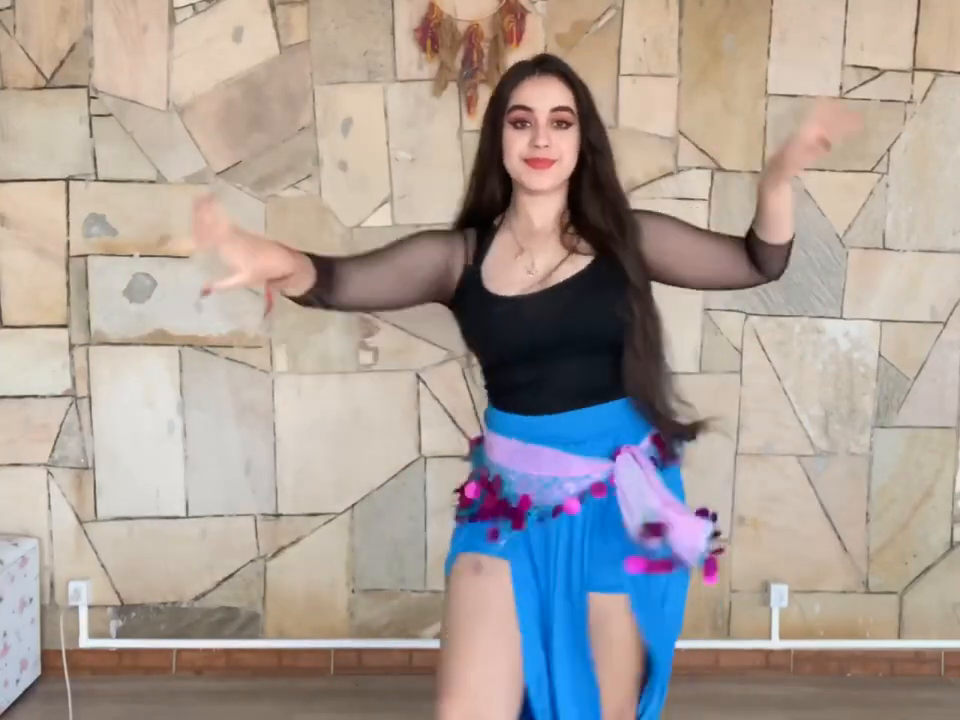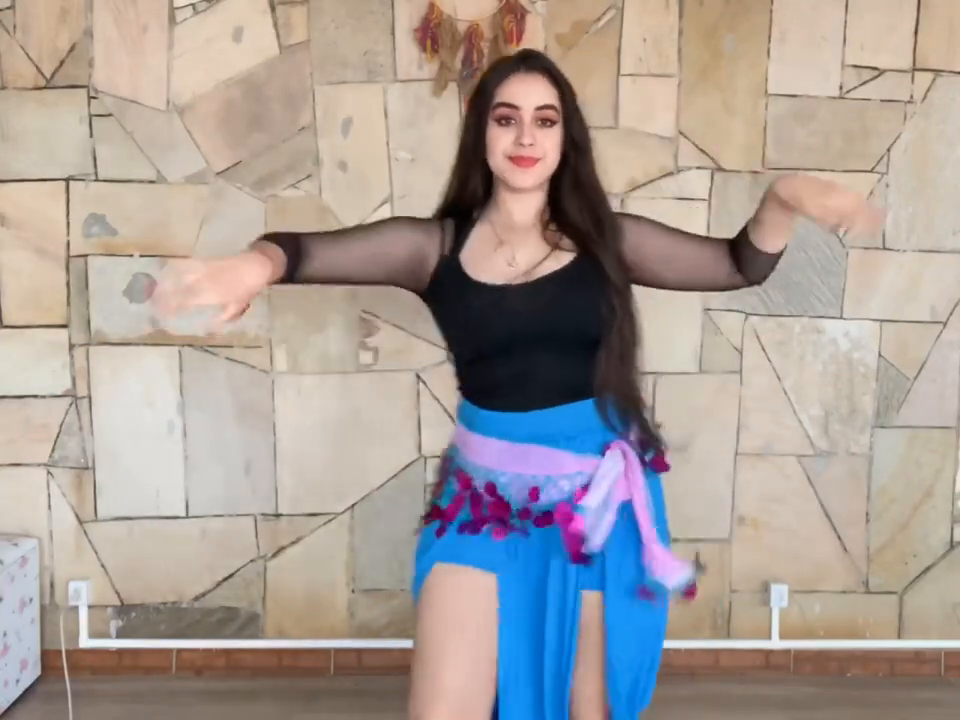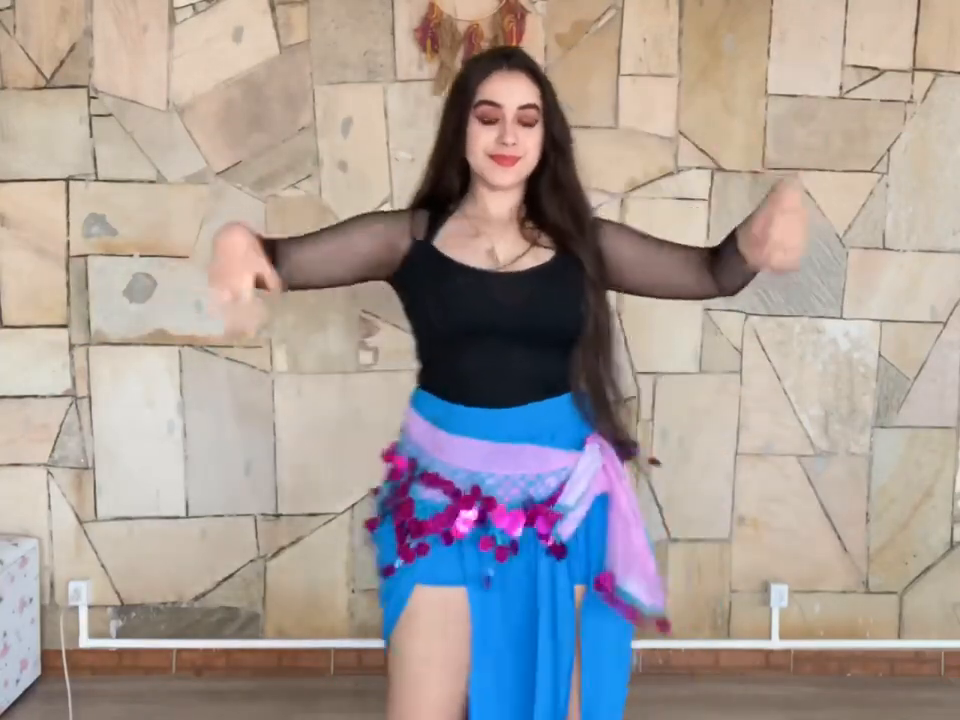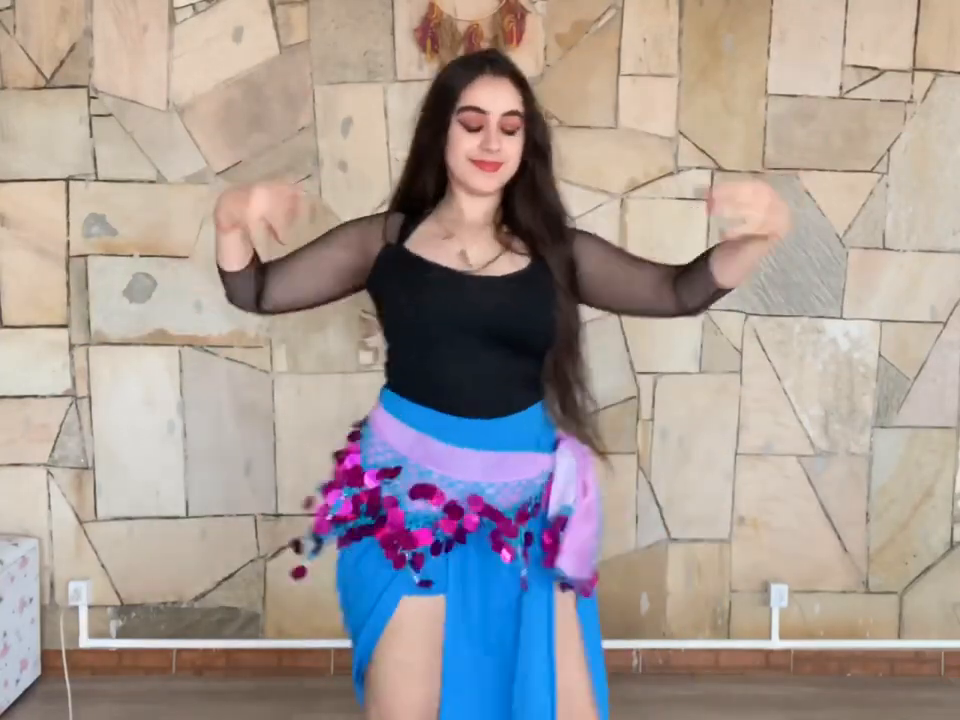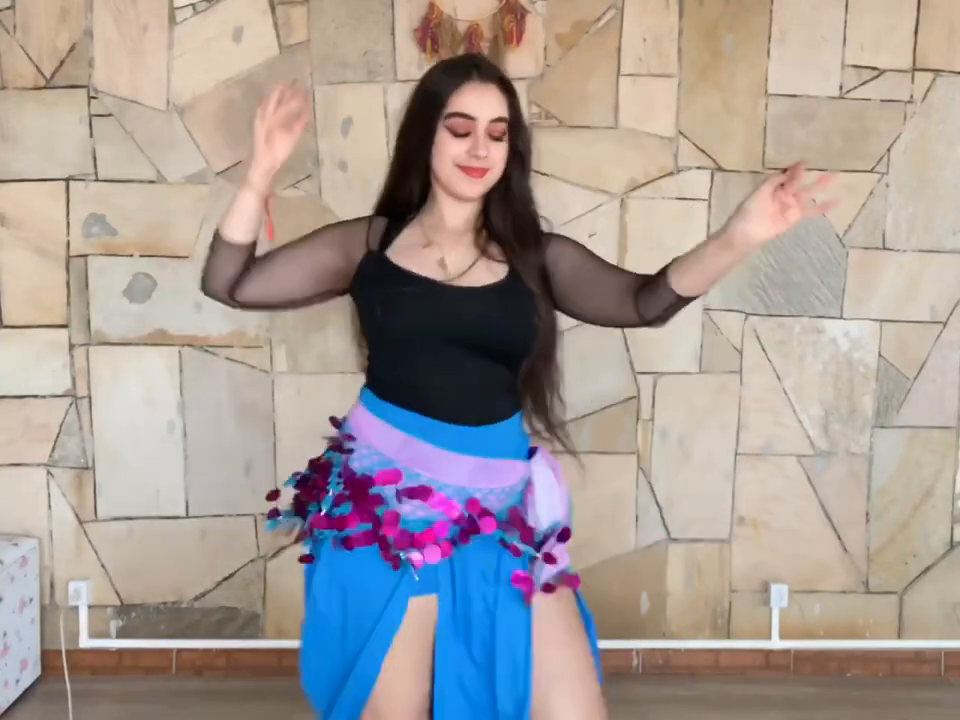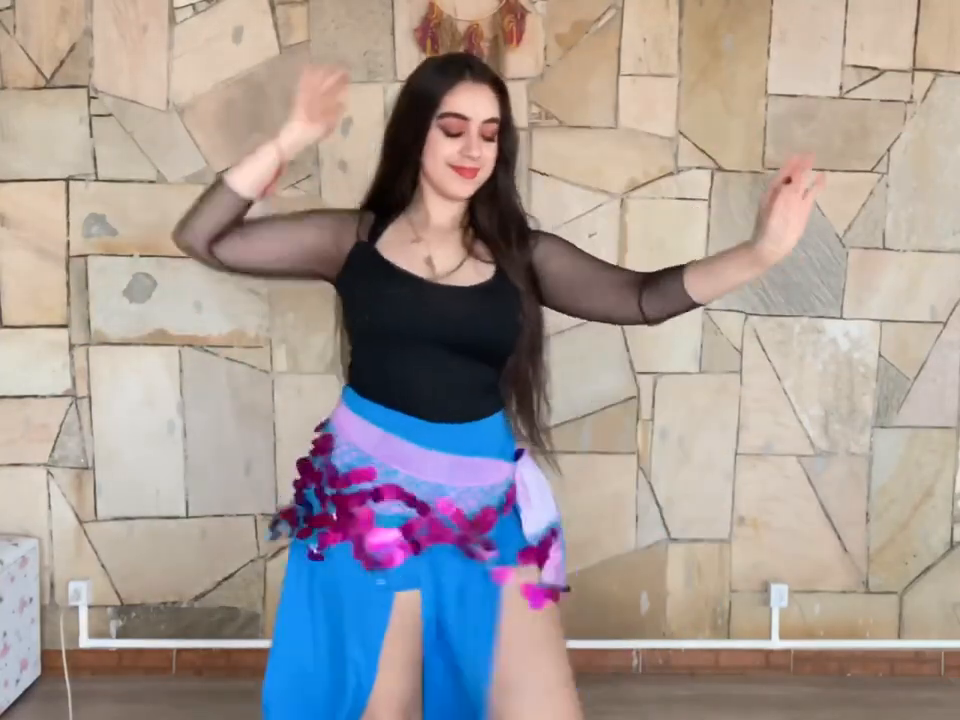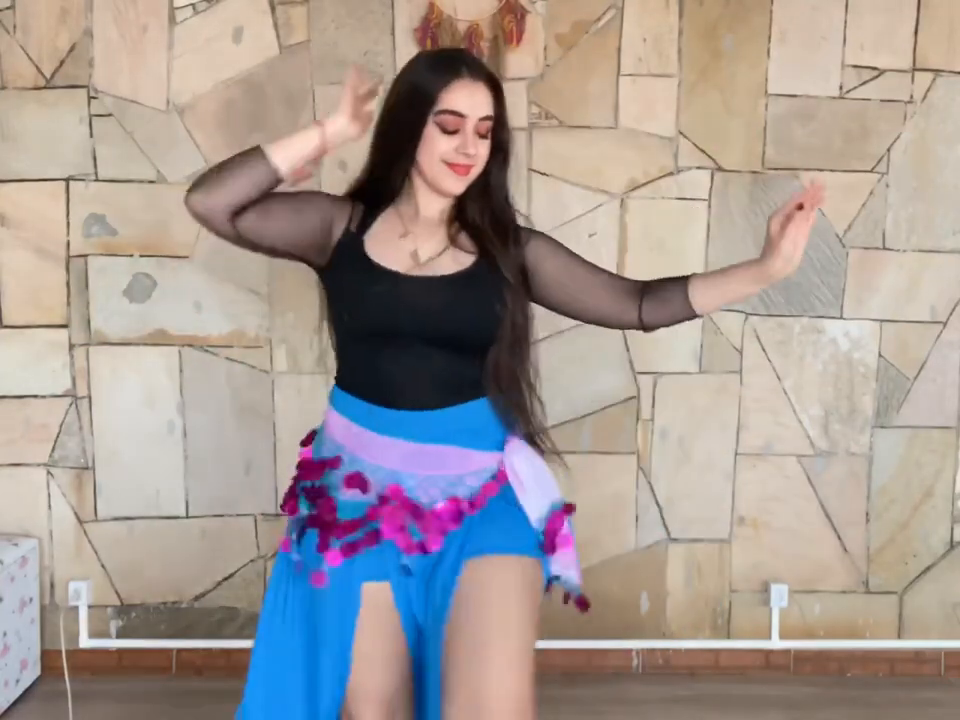
dt=0.1s
person 1, frame 1
left shoulder: (627, 238)
right shoulder: (459, 254)
left elbow: (759, 262)
right elbow: (340, 281)
left wrist: (781, 174)
right wrist: (273, 262)
left hip: (622, 505)
right hip: (510, 505)
person 1, frame 2
left shoulder: (604, 240)
right shoulder: (436, 245)
left elbow: (737, 264)
right elbow: (302, 253)
left wrist: (782, 200)
right wrist: (247, 265)
left hip: (593, 504)
right hip: (483, 501)
person 1, frame 3
left shoulder: (581, 241)
right shoulder: (409, 238)
left elbow: (712, 273)
right elbow: (284, 261)
left wrist: (764, 223)
right wrist: (238, 243)
left hip: (567, 506)
right hip: (445, 505)
person 1, frame 4
left shoulder: (555, 249)
right shoulder: (388, 241)
left elbow: (679, 293)
right elbow: (256, 291)
left wrist: (745, 240)
right wrist: (237, 226)
left hip: (520, 511)
right hip: (403, 503)
person 1, frame 5
left shoulder: (537, 255)
right shoulder: (369, 243)
left elbow: (640, 300)
right elbow: (228, 284)
left wrist: (736, 239)
right wrist: (261, 174)
left hip: (502, 515)
right hip: (388, 510)
person 1, frame 6
left shoulder: (522, 254)
right shoulder: (353, 237)
left elbow: (640, 297)
right elbow: (202, 238)
left wrist: (757, 254)
right wrist: (293, 139)
left hip: (487, 511)
right hip: (369, 506)
person 1, frame 7
left shoulder: (510, 249)
right shoulder: (341, 226)
left elbow: (639, 304)
right elbow: (210, 203)
left wrist: (765, 268)
right wrist: (327, 134)
left hip: (482, 503)
right hip: (361, 502)
